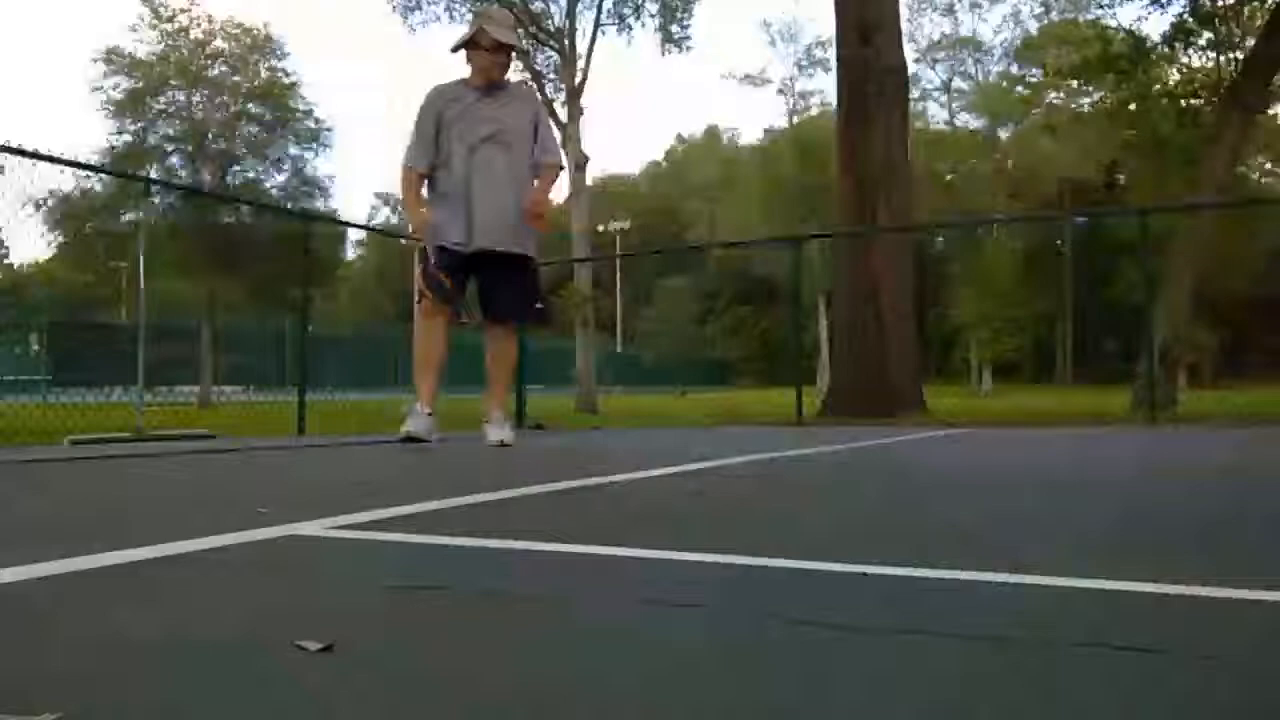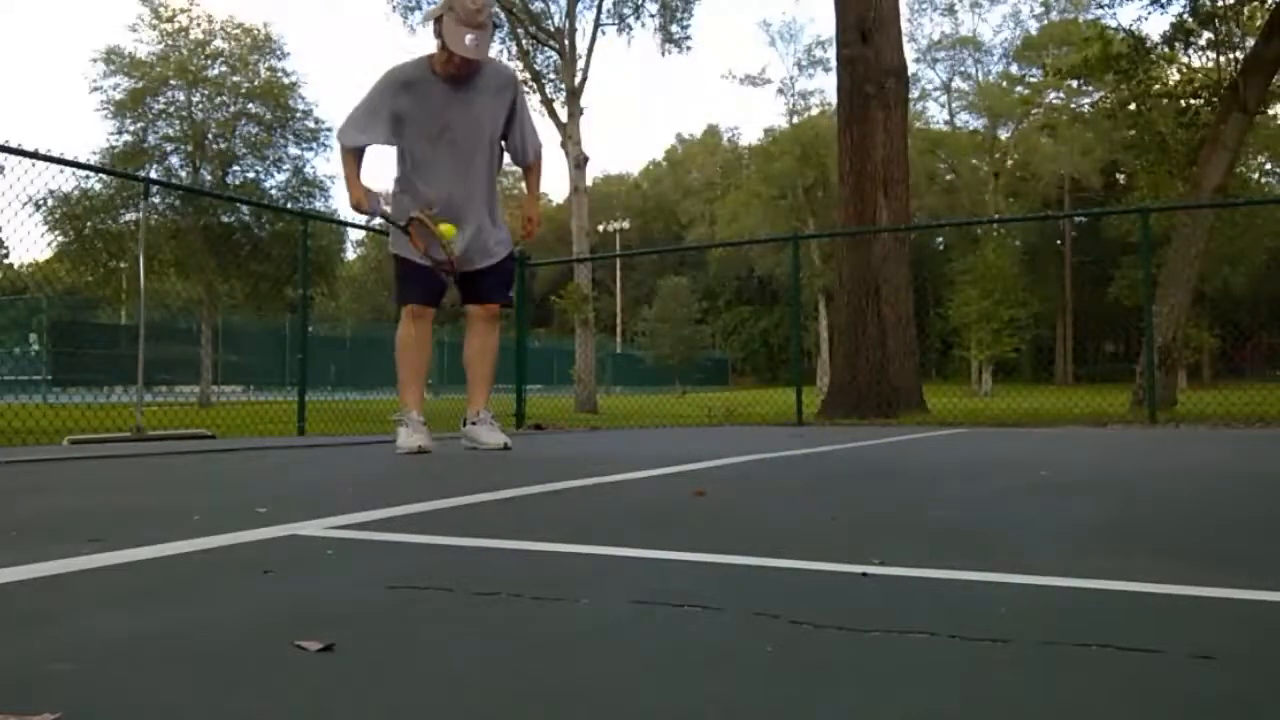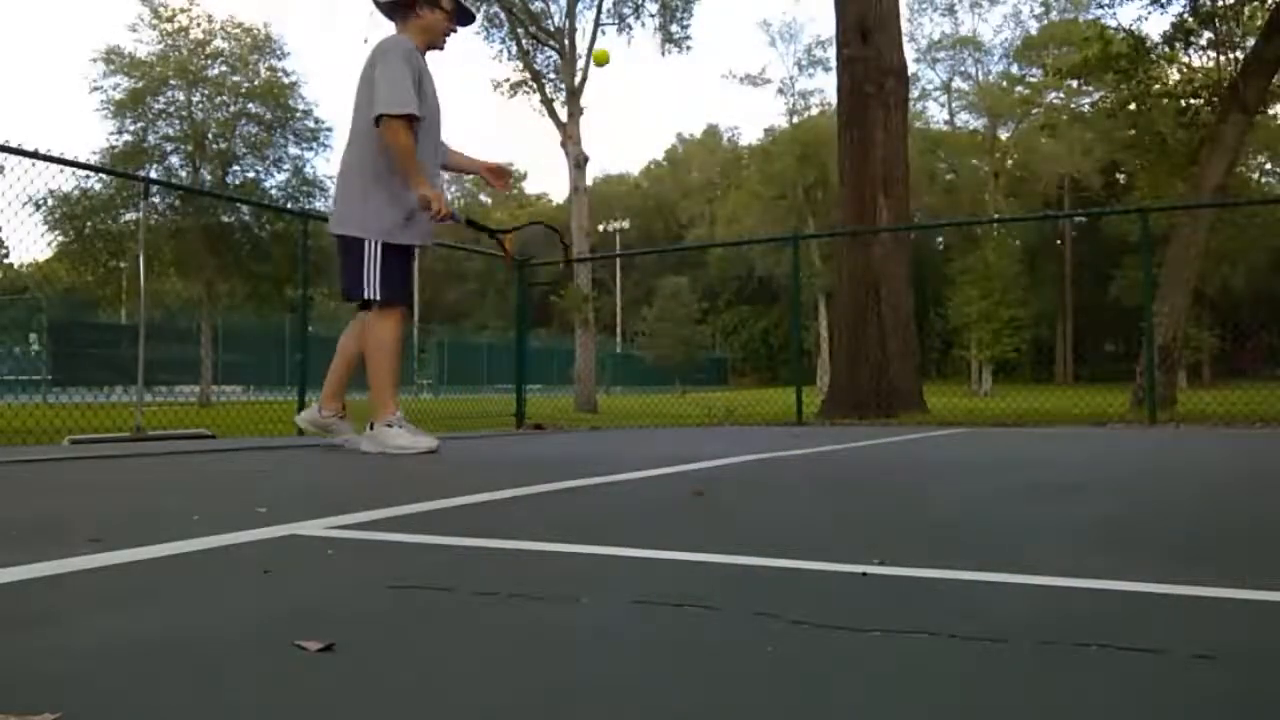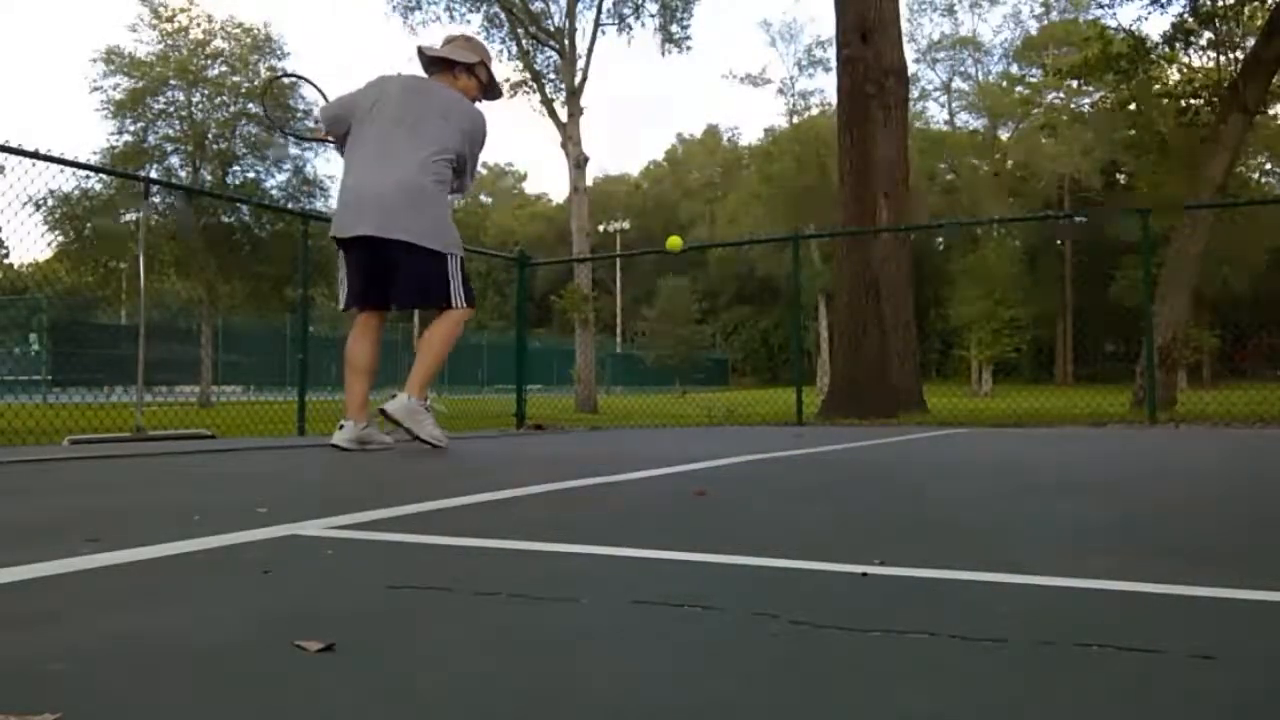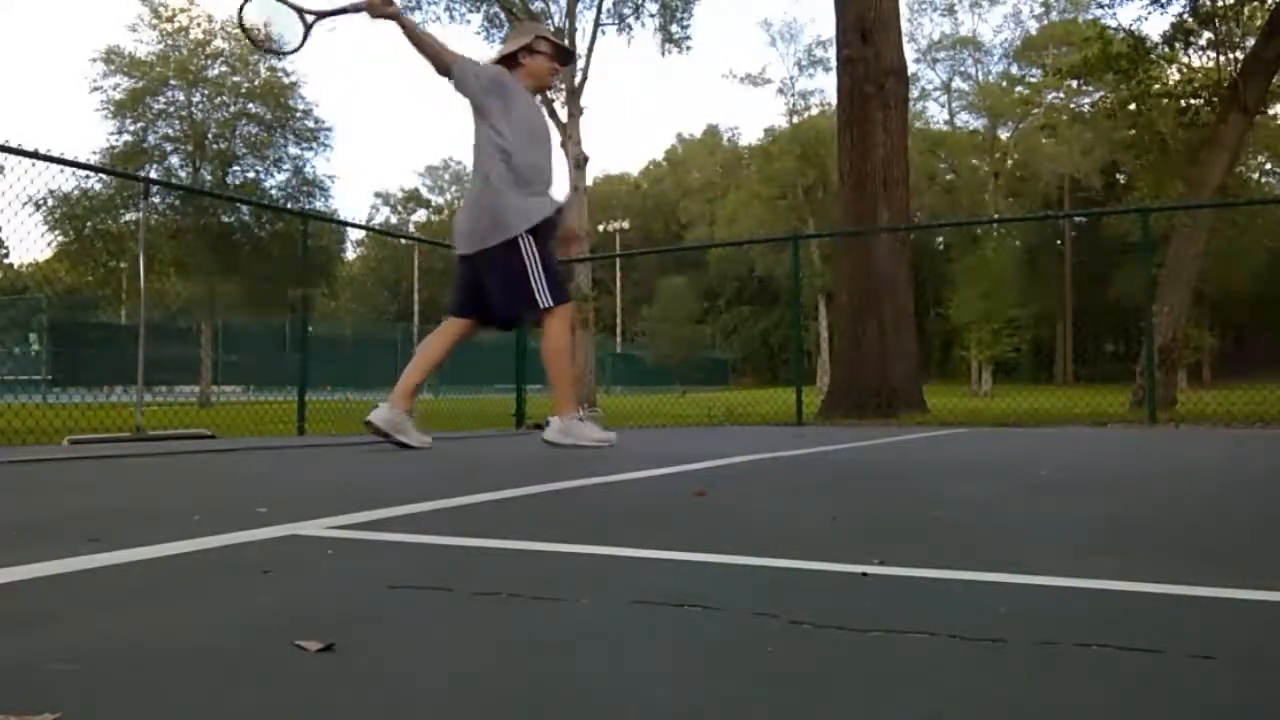
dt=1s
person 1, frame 1
left shoulder: (527, 101)
right shoulder: (441, 99)
left elbow: (549, 159)
right elbow: (415, 164)
left wrist: (542, 190)
right wrist: (414, 208)
left hip: (509, 235)
right hip: (447, 232)
left knee: (503, 323)
right knee: (433, 309)
left ankle: (495, 415)
right ankle: (424, 410)
person 1, frame 2
left shoulder: (504, 81)
right shoulder: (402, 82)
left elbow: (527, 148)
right elbow: (352, 137)
left wrist: (532, 200)
right wrist: (355, 186)
left hip: (484, 229)
left knee: (486, 312)
right knee: (416, 311)
left ankle: (477, 417)
right ankle: (411, 418)
person 1, frame 3
left shoulder: (410, 62)
right shoulder: (397, 51)
left elbow: (426, 147)
right elbow: (392, 120)
left wrist: (477, 167)
right wrist: (422, 186)
left hip: (386, 213)
right hip: (380, 211)
left knee: (376, 311)
right knee: (389, 308)
left ankle: (327, 408)
right ankle: (385, 423)
person 1, frame 4
left shoulder: (387, 86)
right shoulder: (471, 118)
left elbow: (331, 120)
right elbow: (458, 183)
left wrist: (353, 144)
left hip: (357, 213)
right hip: (419, 215)
left knee: (368, 315)
right knee: (454, 311)
left ankle: (354, 420)
right ankle: (411, 397)
person 1, frame 5
left shoulder: (528, 111)
right shoulder: (497, 82)
left elbow: (532, 180)
right elbow: (444, 59)
left wrist: (561, 220)
left hip: (485, 230)
right hip: (510, 222)
left knee: (459, 322)
right knee: (556, 310)
left ankle: (395, 408)
right ankle: (567, 419)
